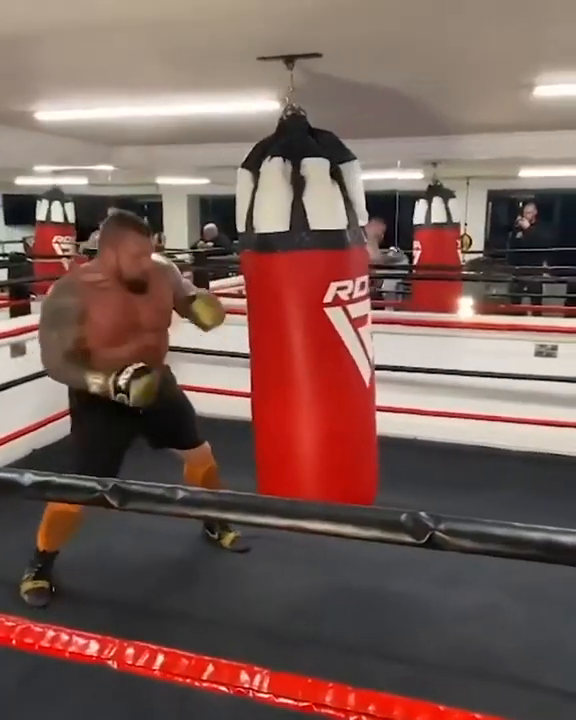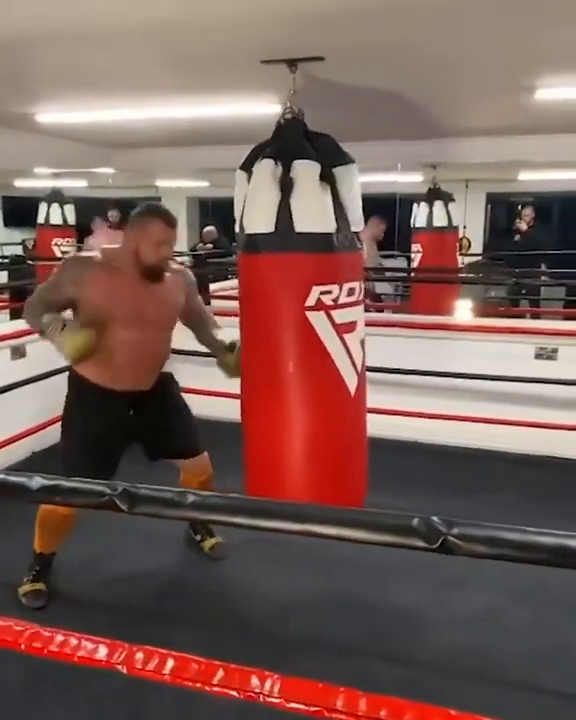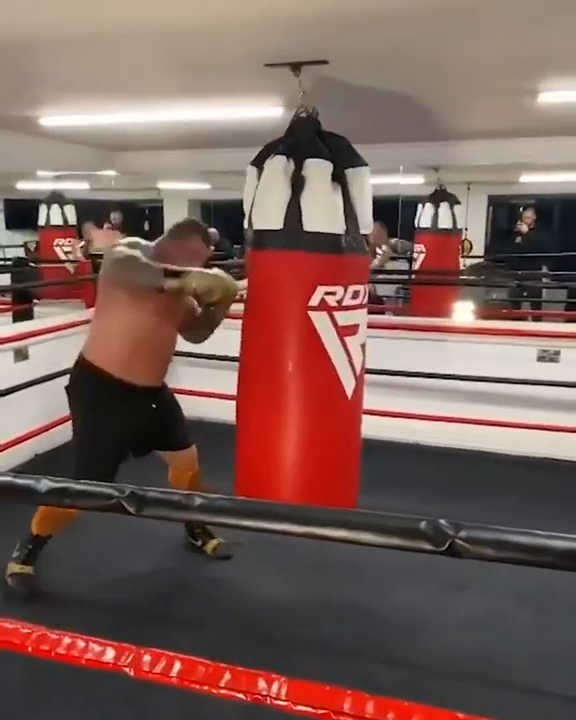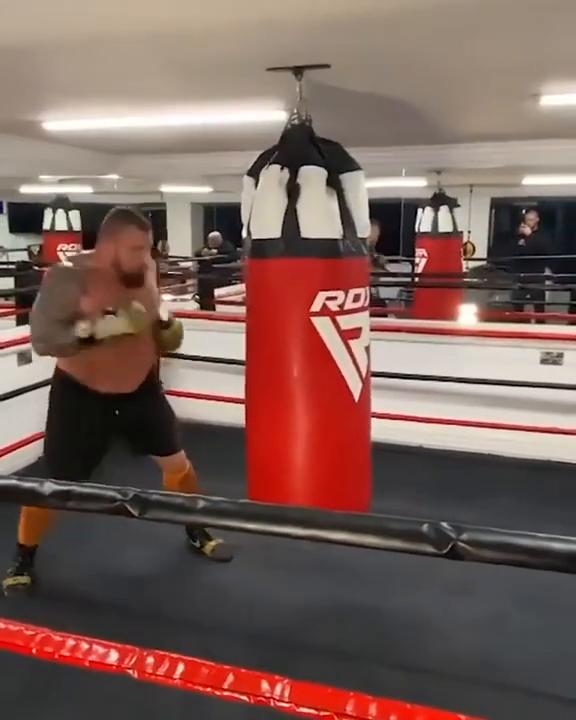
dt=0.3s
person 1, frame 1
left shoulder: (160, 271)
right shoulder: (70, 294)
left elbow: (187, 299)
right elbow: (57, 364)
left wrist: (201, 304)
right wrist: (114, 383)
left hip: (156, 385)
right hip: (101, 399)
left knee: (200, 454)
left ankle: (214, 525)
right ankle: (40, 563)
person 1, frame 2
left shoulder: (178, 278)
right shoulder: (85, 270)
left elbow: (201, 321)
right elbow: (35, 308)
left wrist: (223, 349)
right wrist: (59, 327)
left hip: (155, 391)
right hip: (94, 395)
left knee: (198, 463)
left ankle: (198, 528)
right ankle: (40, 565)
person 1, frame 3
left shoulder: (173, 287)
right shoulder: (131, 256)
left elbow: (196, 332)
right elbow: (127, 273)
left wrist: (218, 299)
right wrist: (190, 279)
left hip: (150, 389)
right hip: (102, 389)
left knee: (187, 459)
right knee: (89, 486)
left ankle: (196, 531)
right ankle: (30, 546)
person 1, frame 4
left shoulder: (142, 270)
right shoulder: (69, 277)
right elbow: (44, 340)
left wrist: (163, 324)
right wrist: (102, 326)
left hip: (140, 388)
right hip: (79, 393)
left knee: (177, 463)
right knee: (56, 485)
left ankle: (196, 532)
